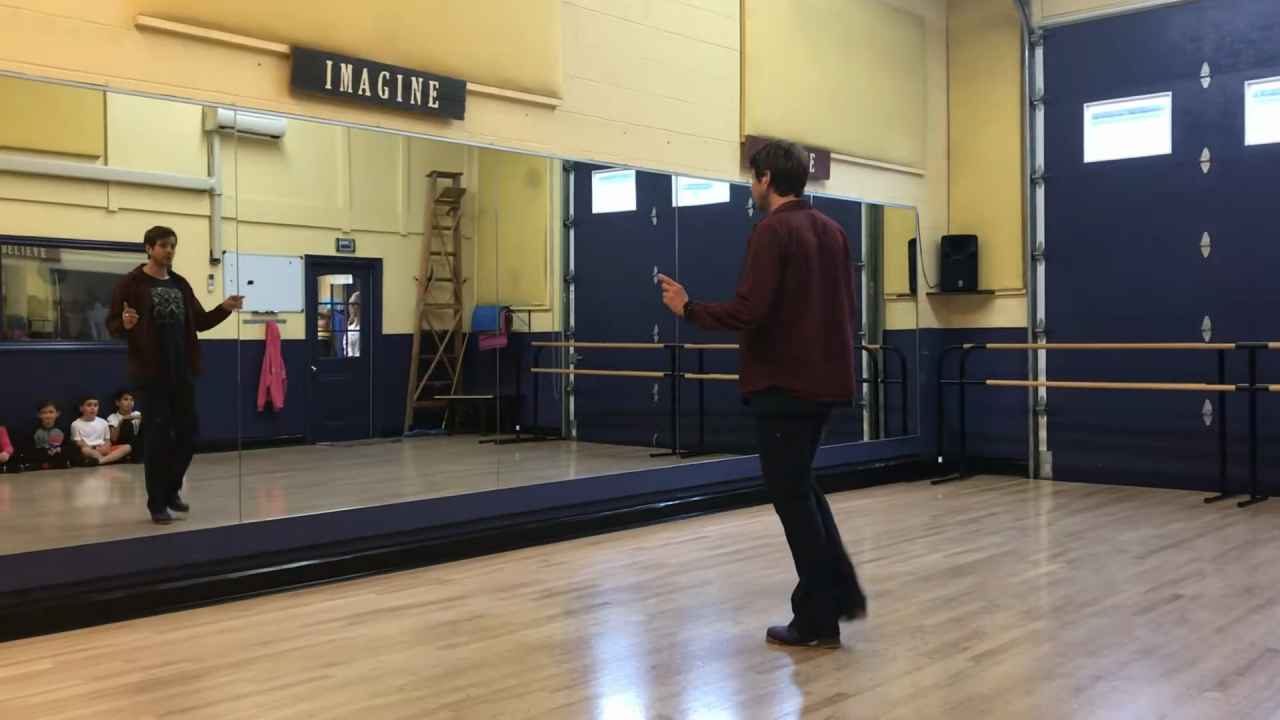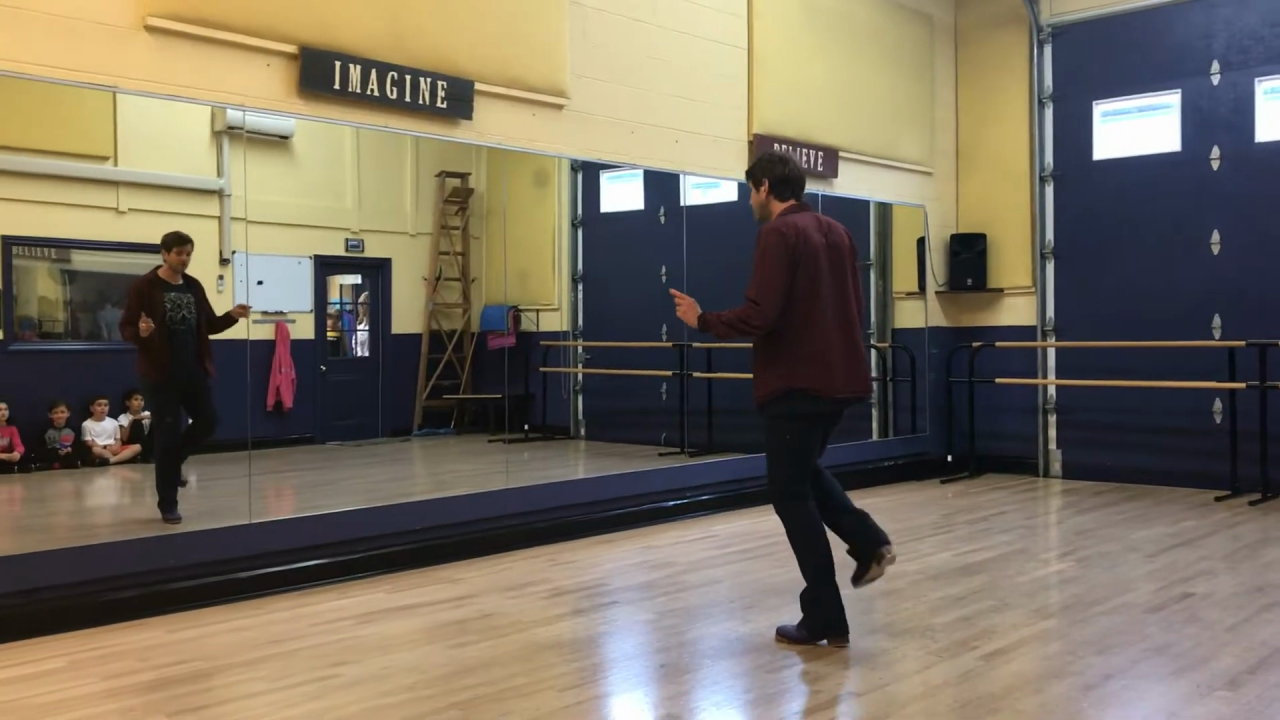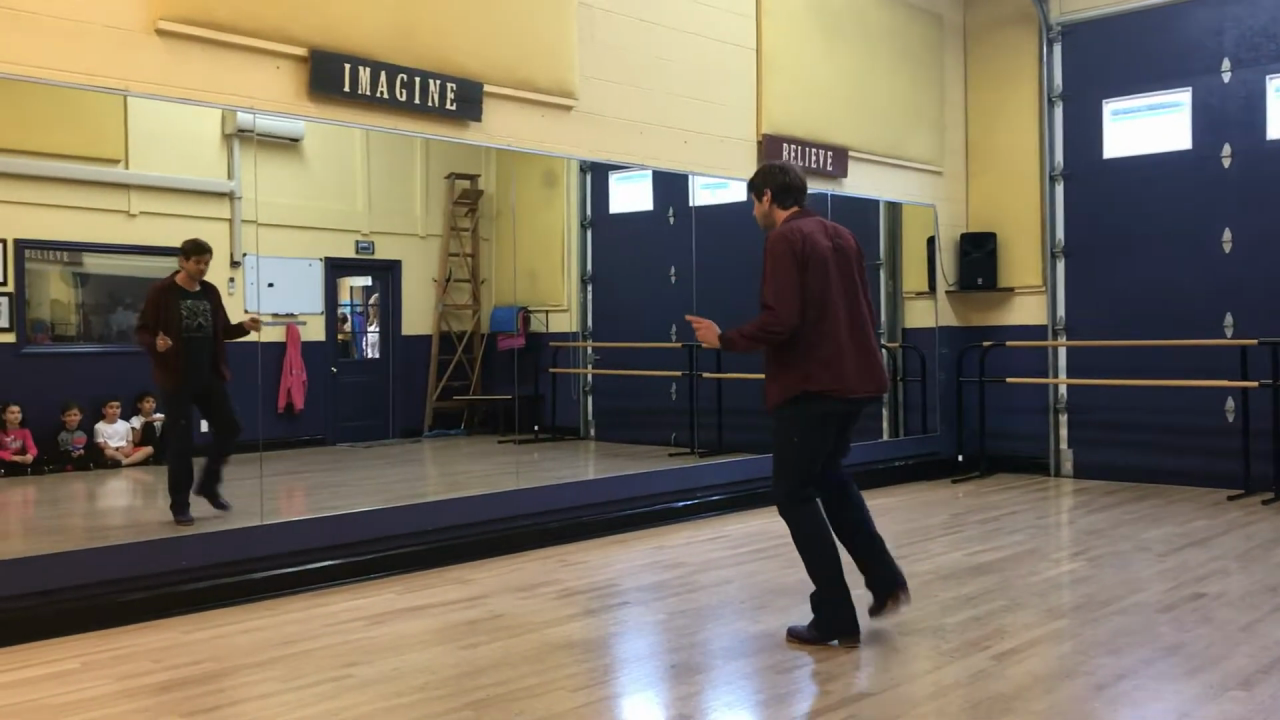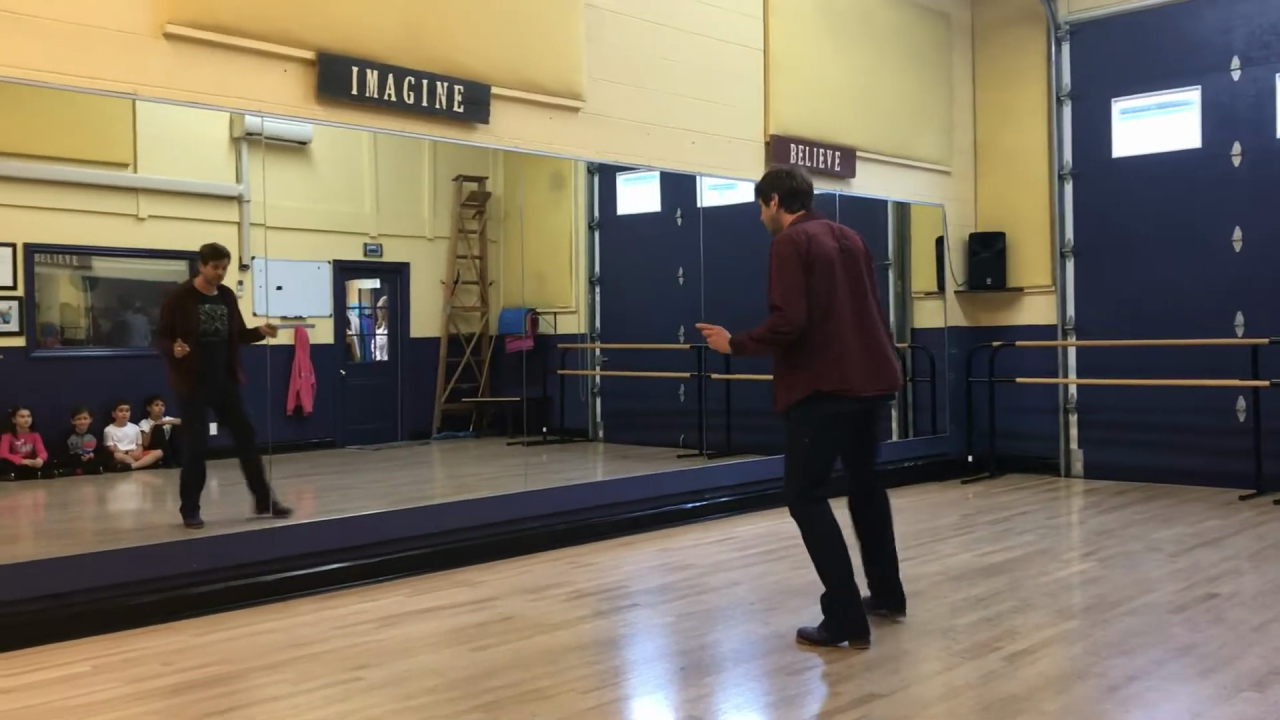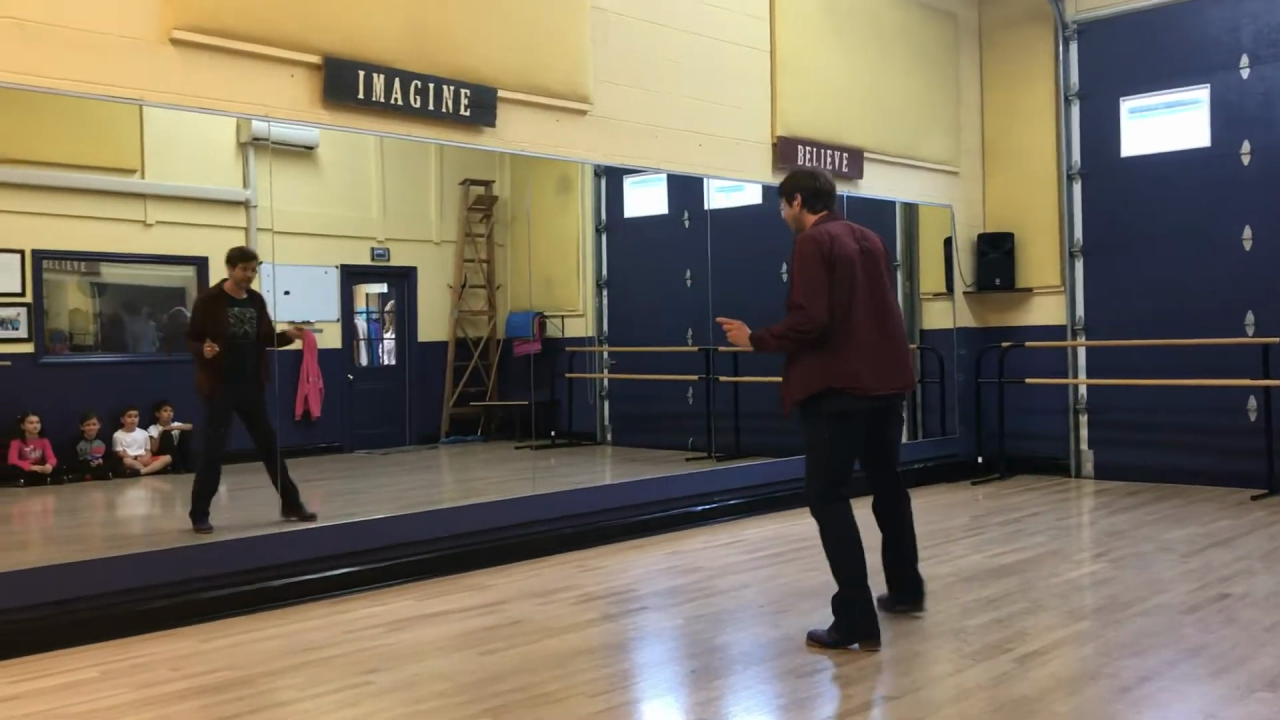
dt=0.2s
person 1, frame 1
left shoulder: (772, 231)
right shoulder: (833, 231)
left elbow: (749, 311)
left wrist: (688, 308)
left hip: (783, 383)
right hip: (827, 380)
left knee: (790, 496)
right knee: (801, 485)
left ankle: (816, 619)
right ankle: (842, 591)
person 1, frame 2
left shoulder: (777, 234)
right shoulder: (836, 232)
left elbow: (761, 316)
left wrist: (703, 319)
left hip: (796, 382)
right hip: (841, 377)
left knee: (790, 494)
right knee: (803, 469)
left ankle: (825, 618)
right ankle: (867, 542)
person 1, frame 3
left shoulder: (784, 240)
right shoulder: (842, 236)
left elbow: (779, 321)
left wrist: (723, 339)
left hip: (810, 385)
right hip: (859, 379)
left knee: (795, 496)
right knee: (829, 477)
left ankle: (835, 618)
right ankle: (884, 580)
person 1, frame 4
left shoulder: (790, 244)
right shoulder: (850, 239)
left elbow: (788, 323)
left wrist: (735, 343)
left hip: (823, 387)
right hip: (874, 379)
left knee: (805, 496)
right knee: (865, 485)
left ankle: (845, 619)
right ankle: (888, 594)
person 1, frame 5
left shoulder: (812, 244)
right shoulder: (869, 240)
left elbow: (808, 321)
left wrist: (754, 340)
left hip: (839, 387)
right hip: (888, 381)
left knee: (828, 498)
right knee: (887, 482)
left ankle: (856, 620)
right ankle: (905, 589)
person 2, frame 1
left shoulder: (180, 284)
right shoulder: (132, 283)
left elbow: (199, 321)
right elbow: (112, 324)
left wrist: (224, 308)
right wrist: (125, 325)
left hip: (182, 370)
right hip: (150, 372)
left knee: (188, 429)
right knee: (157, 435)
left ankle: (171, 491)
right ankle: (158, 503)
person 2, frame 2
left shoulder: (194, 286)
right shoulder: (145, 287)
left elbow: (208, 325)
right elbow: (125, 327)
left wrist: (231, 316)
right wrist: (139, 332)
left hip: (194, 370)
right hip: (160, 373)
left knee: (207, 421)
right knee: (167, 434)
left ankle: (171, 465)
right ankle: (168, 503)
person 2, frame 3
left shoulder: (211, 293)
right shoulder: (161, 293)
left elbow: (222, 331)
right elbow: (142, 331)
left wrist: (243, 327)
right wrist: (156, 345)
left hip: (210, 375)
right hip: (176, 378)
left knee: (230, 427)
right knee: (181, 441)
left ankle: (208, 484)
right ankle: (180, 506)
person 2, frame 4
left shoulder: (228, 297)
right shoulder: (179, 297)
left elbow: (237, 335)
right elbow: (161, 336)
left wrist: (259, 332)
right wrist: (173, 350)
left hip: (225, 379)
right hip: (192, 383)
left knee: (246, 436)
right knee: (196, 445)
left ankle: (264, 500)
right ankle: (190, 509)
person 2, frame 5
left shoulder: (256, 300)
right shoulder: (209, 301)
left elbow: (267, 340)
right elbow: (191, 339)
left wrist: (290, 335)
right wrist: (203, 351)
left hip: (251, 386)
right hip: (218, 387)
left knee: (268, 443)
right knee: (213, 449)
left ankle: (291, 504)
right ankle: (199, 513)
